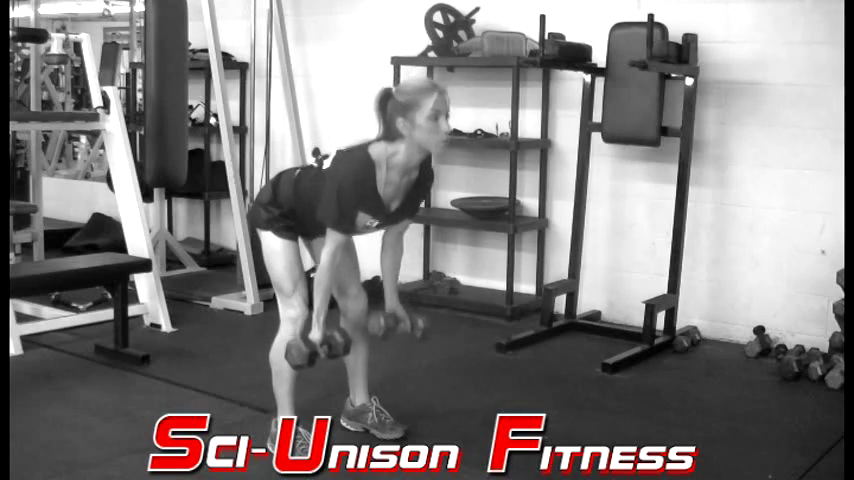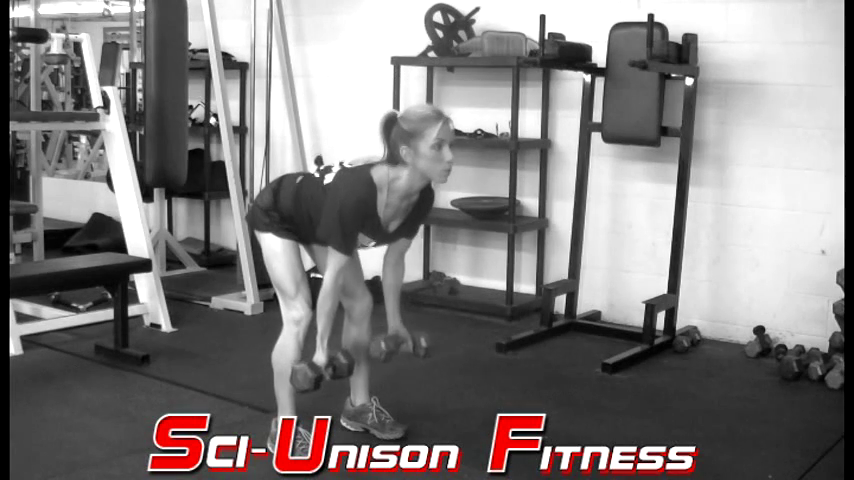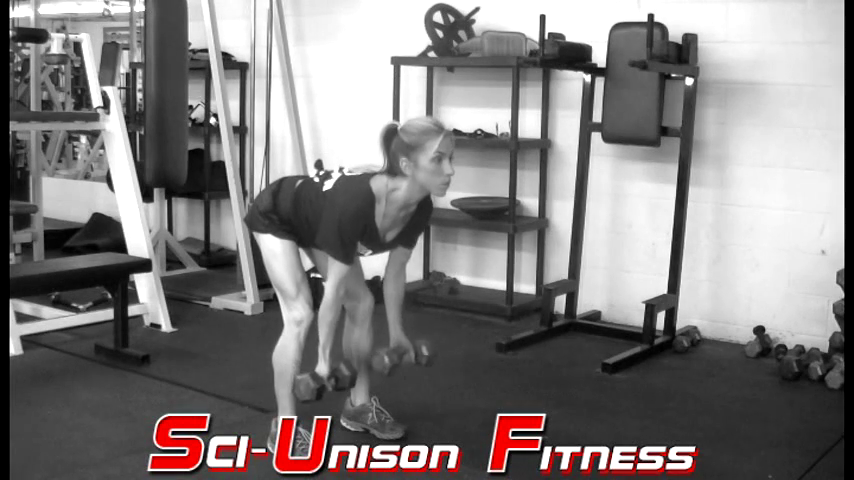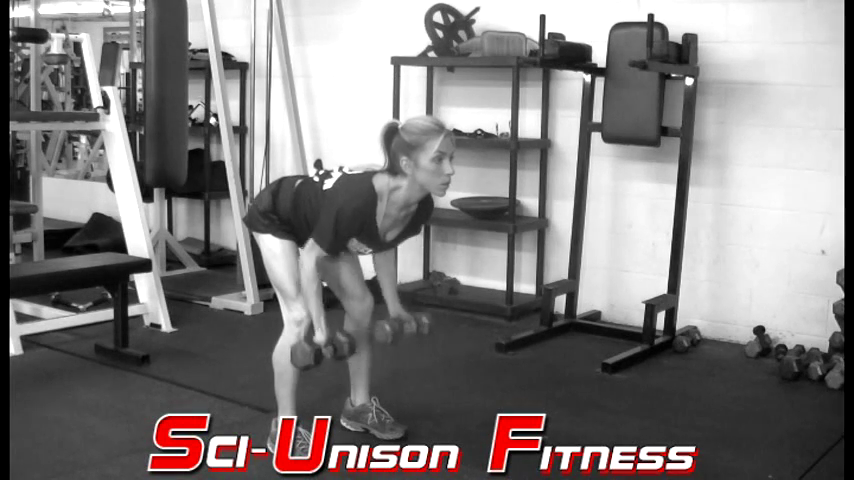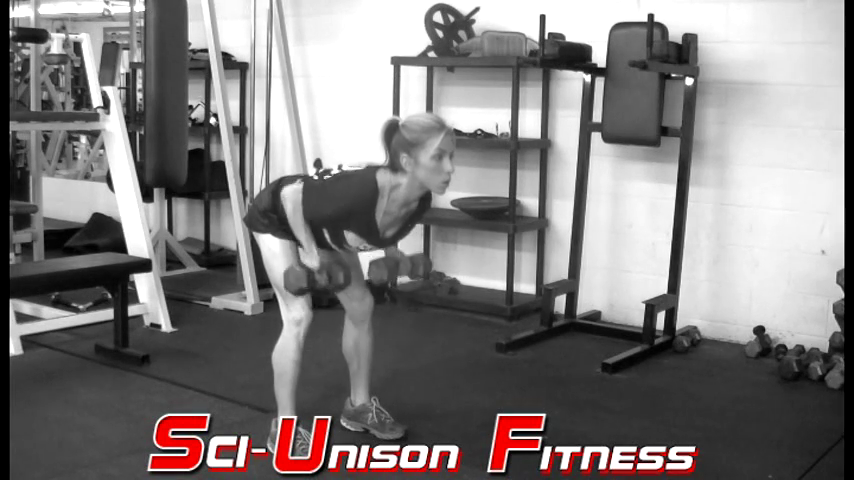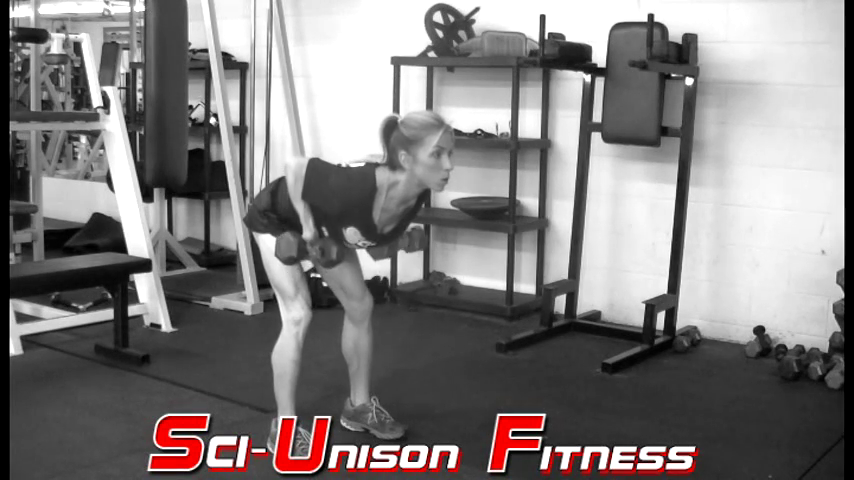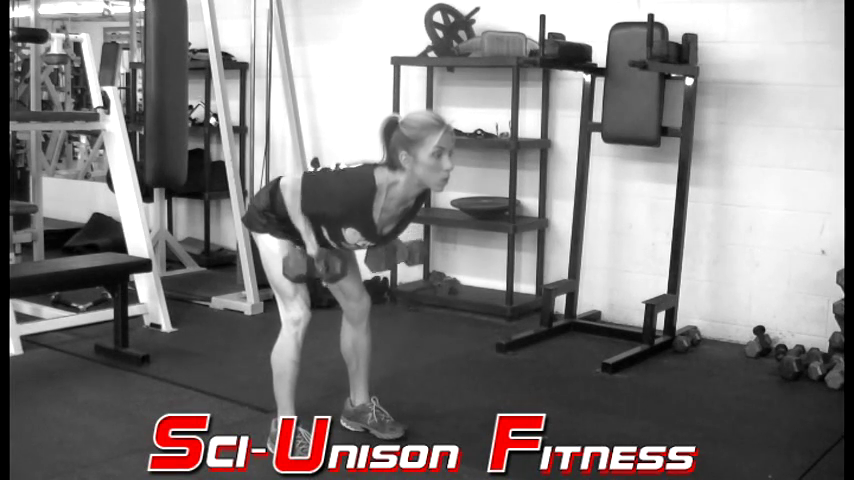
dt=0.3s
person 1, frame 1
left shoulder: (421, 175)
right shoulder: (356, 170)
left elbow: (393, 237)
right elbow: (332, 251)
left wrist: (392, 299)
right wrist: (318, 324)
left hip: (321, 215)
right hip: (278, 212)
left knee: (355, 303)
right knee: (296, 312)
left ankle: (359, 406)
right ankle: (283, 427)
person 1, frame 2
left shoulder: (420, 197)
right shoulder: (357, 192)
left elbow: (394, 258)
right elbow: (335, 273)
left wrist: (394, 320)
right wrist: (322, 346)
left hip: (319, 219)
right hip: (278, 216)
left knee: (360, 303)
right knee: (299, 313)
left ankle: (359, 405)
person 1, frame 3
left shoulder: (419, 208)
right shoulder: (356, 203)
left elbow: (395, 269)
right elbow: (335, 284)
left wrist: (396, 333)
right wrist: (324, 357)
left hip: (317, 221)
right hip: (276, 217)
left knee: (362, 305)
right knee: (300, 314)
left ankle: (359, 405)
person 1, frame 4
left shoulder: (421, 206)
right shoulder: (358, 200)
left elbow: (383, 250)
right elbow: (311, 259)
left wrist: (394, 306)
right wrist: (320, 329)
left hip: (319, 221)
right hip: (277, 218)
left knee: (361, 304)
right knee: (299, 315)
left ankle: (359, 405)
person 1, frame 5
left shoulder: (419, 201)
right shoulder: (360, 191)
right elbow: (290, 195)
left wrist: (390, 250)
right wrist: (310, 254)
left hip: (324, 225)
right hip: (277, 217)
left knee: (361, 306)
right knee: (299, 315)
left ankle: (359, 406)
person 1, frame 6
left shoulder: (416, 195)
right shoulder: (358, 186)
right elbow: (295, 168)
left wrist: (382, 233)
right wrist: (307, 225)
left hip: (325, 222)
right hip: (277, 216)
left knee: (360, 305)
right knee: (298, 315)
left ankle: (359, 405)
right ankle: (283, 427)
person 1, frame 7
left shoulder: (416, 195)
right shoulder: (359, 187)
right elbow: (290, 184)
left wrist: (387, 238)
right wrist: (310, 242)
left hip: (323, 223)
right hip: (276, 216)
left knee: (358, 305)
right knee: (297, 314)
left ankle: (359, 406)
right ankle: (284, 427)
